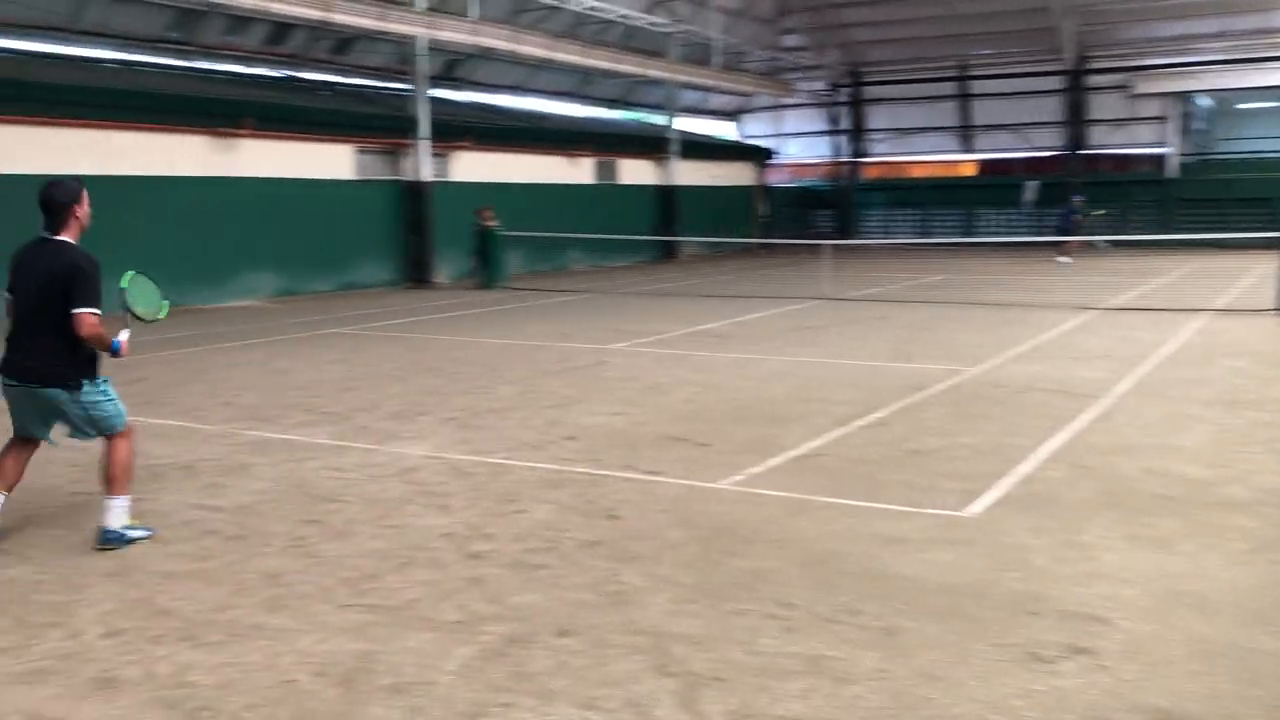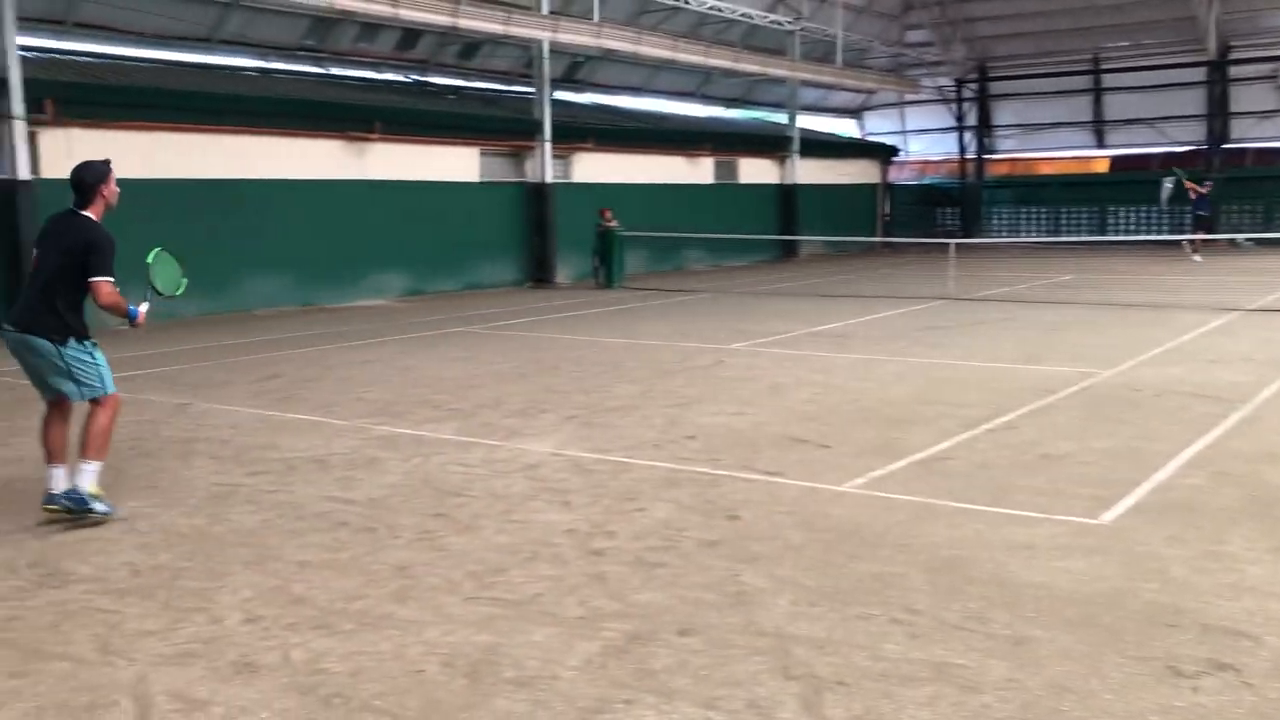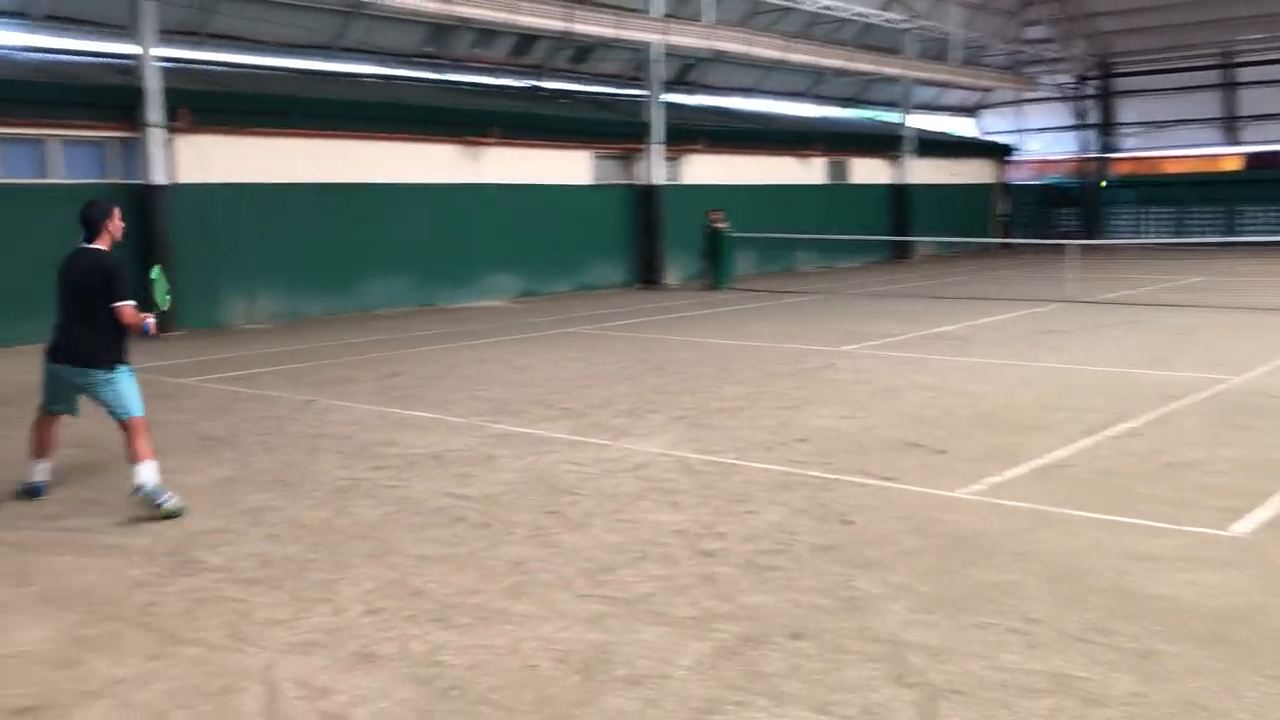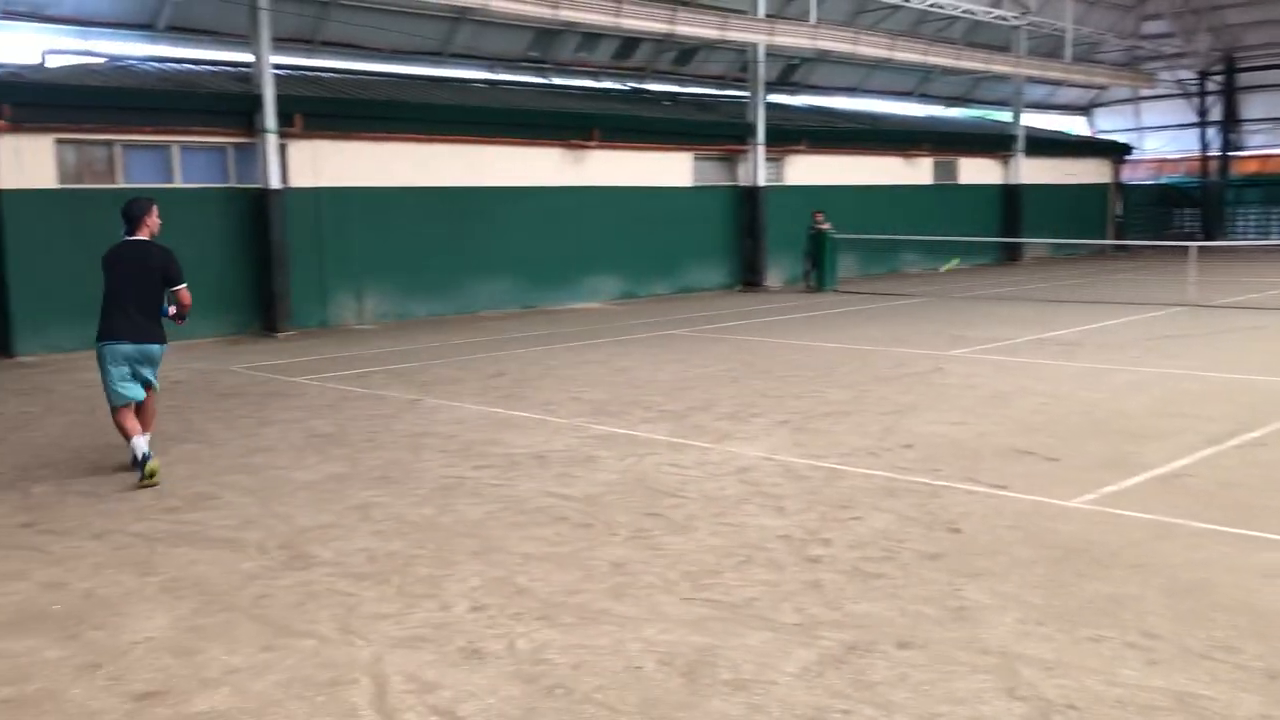
dt=0.3s
person 1, frame 1
right shoulder: (80, 264)
right elbow: (87, 328)
right wrist: (112, 344)
right hip: (65, 378)
right knee: (120, 435)
right ankle: (115, 524)
person 1, frame 2
left shoulder: (55, 224)
right shoulder: (97, 238)
right elbow: (105, 297)
right wrist: (131, 313)
right hip: (57, 336)
left knee: (59, 406)
right knee: (106, 401)
left ankle: (58, 490)
right ankle: (83, 490)
person 1, frame 3
left shoulder: (69, 262)
right shoulder: (110, 266)
right elbow: (128, 319)
left wrist: (136, 319)
right wrist: (146, 325)
left hip: (61, 359)
right hip: (103, 364)
left knee: (48, 414)
right knee: (136, 424)
left ankle: (36, 480)
right ankle: (149, 488)
person 1, frame 4
left shoulder: (110, 256)
right shoulder: (163, 255)
right elbow: (185, 300)
right wrist: (179, 314)
left hip: (113, 341)
right hip: (149, 340)
left knee: (121, 406)
right knee: (146, 391)
left ankle: (143, 455)
right ankle: (143, 452)
